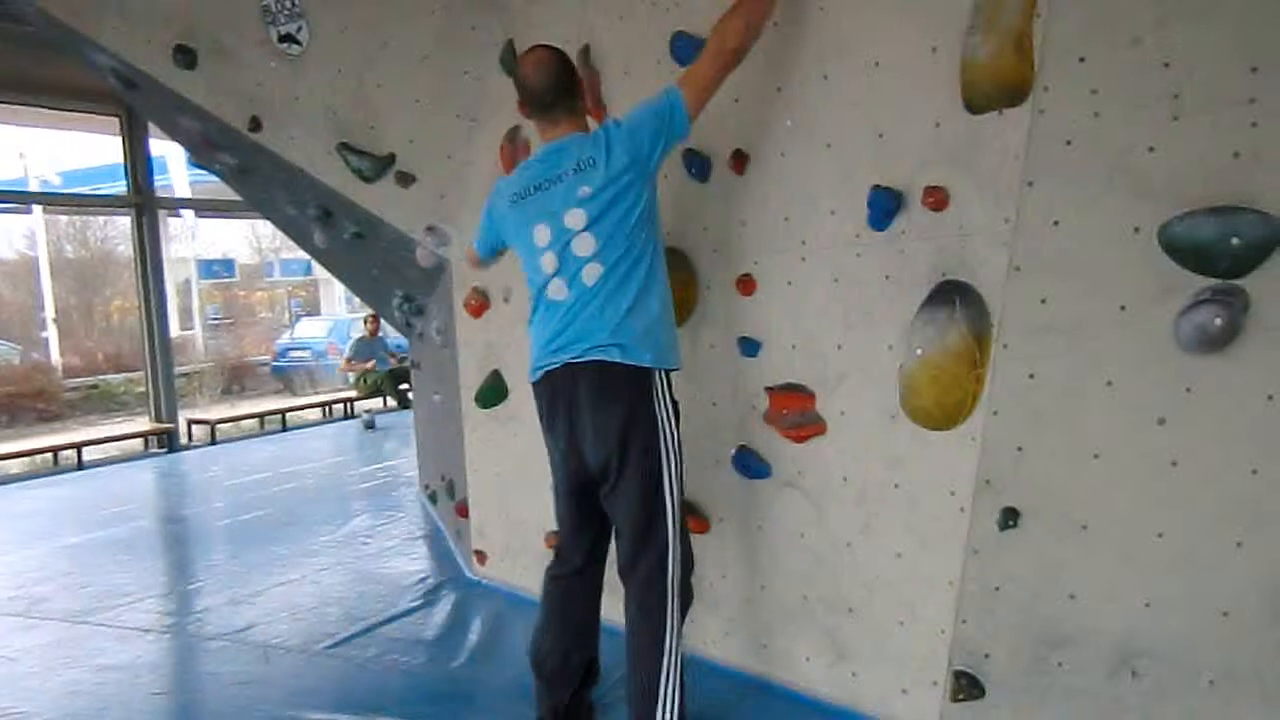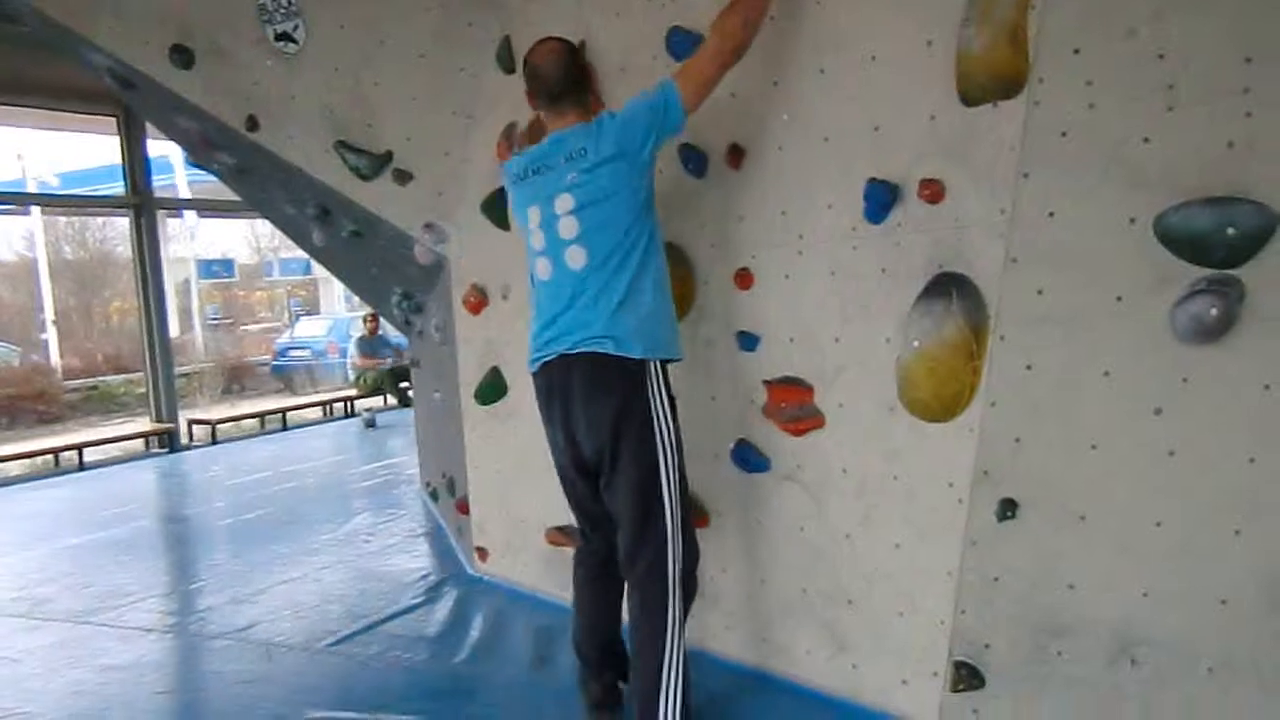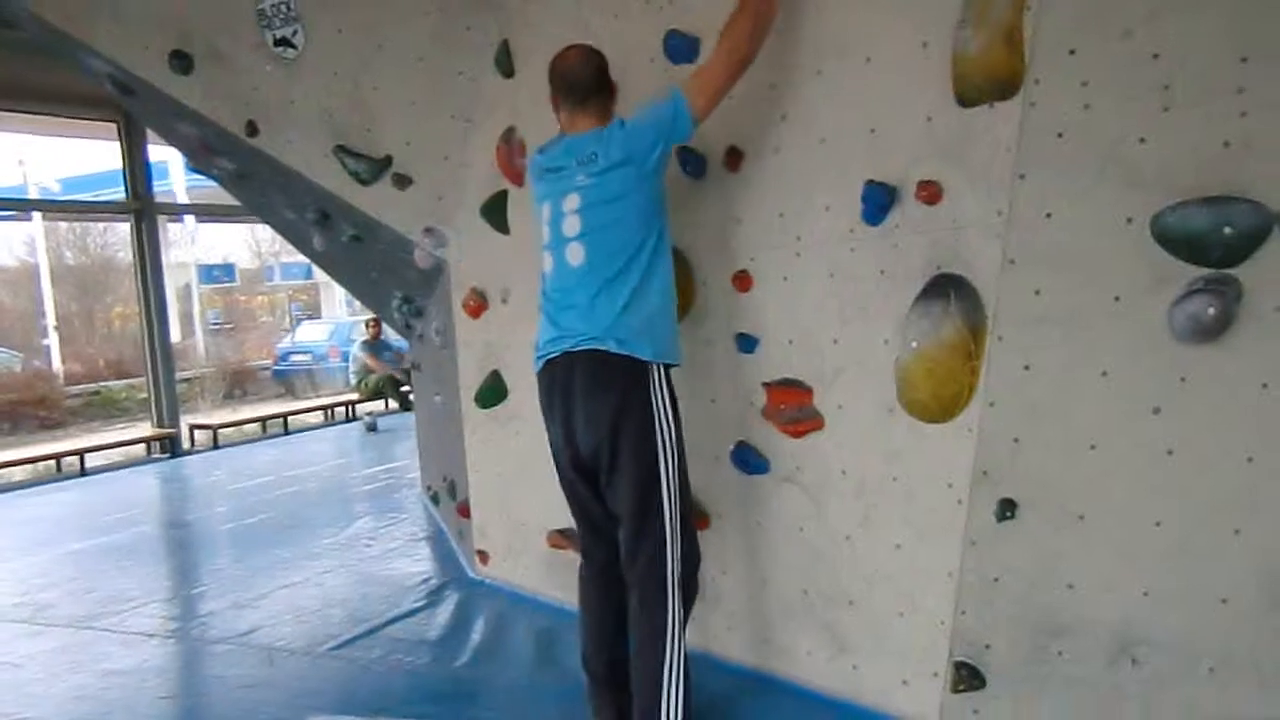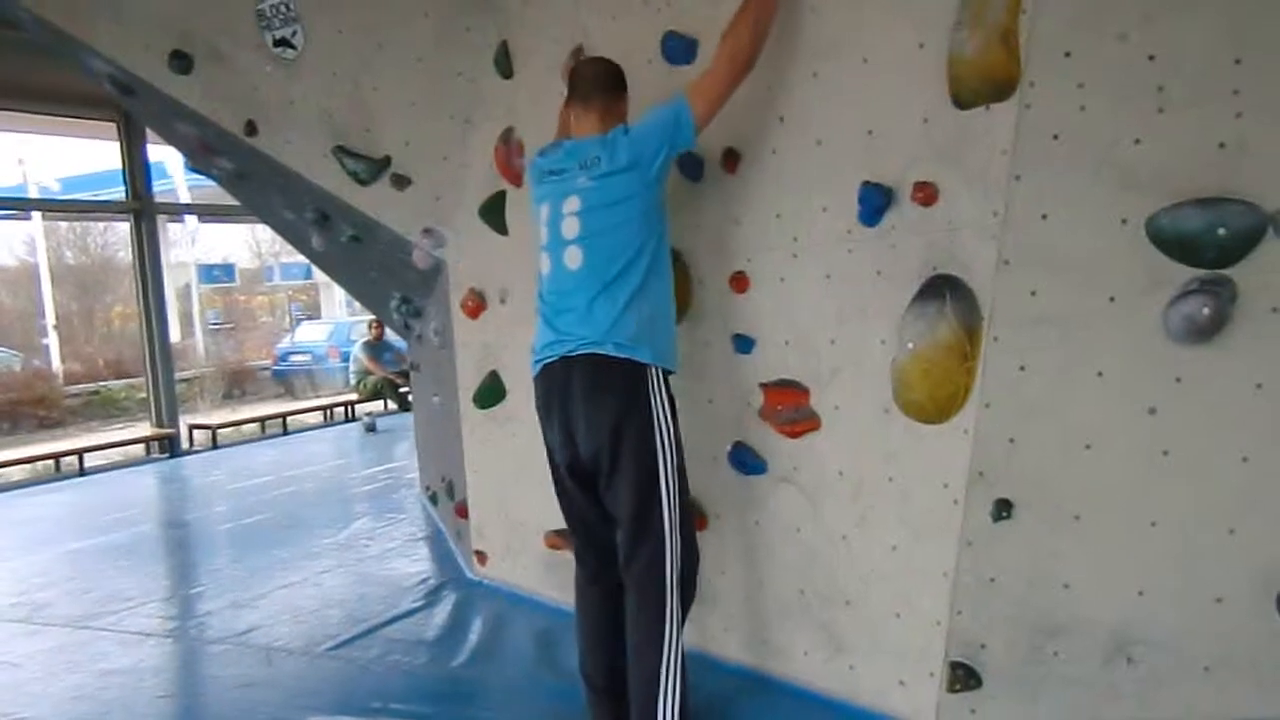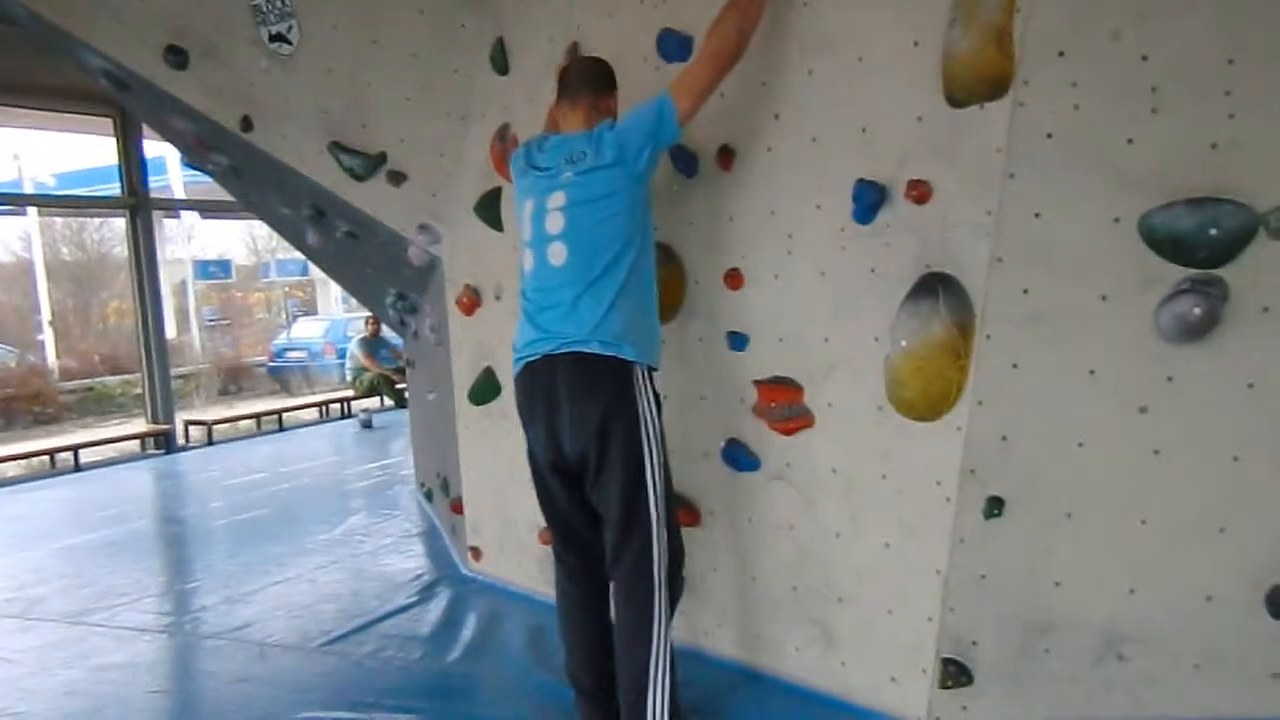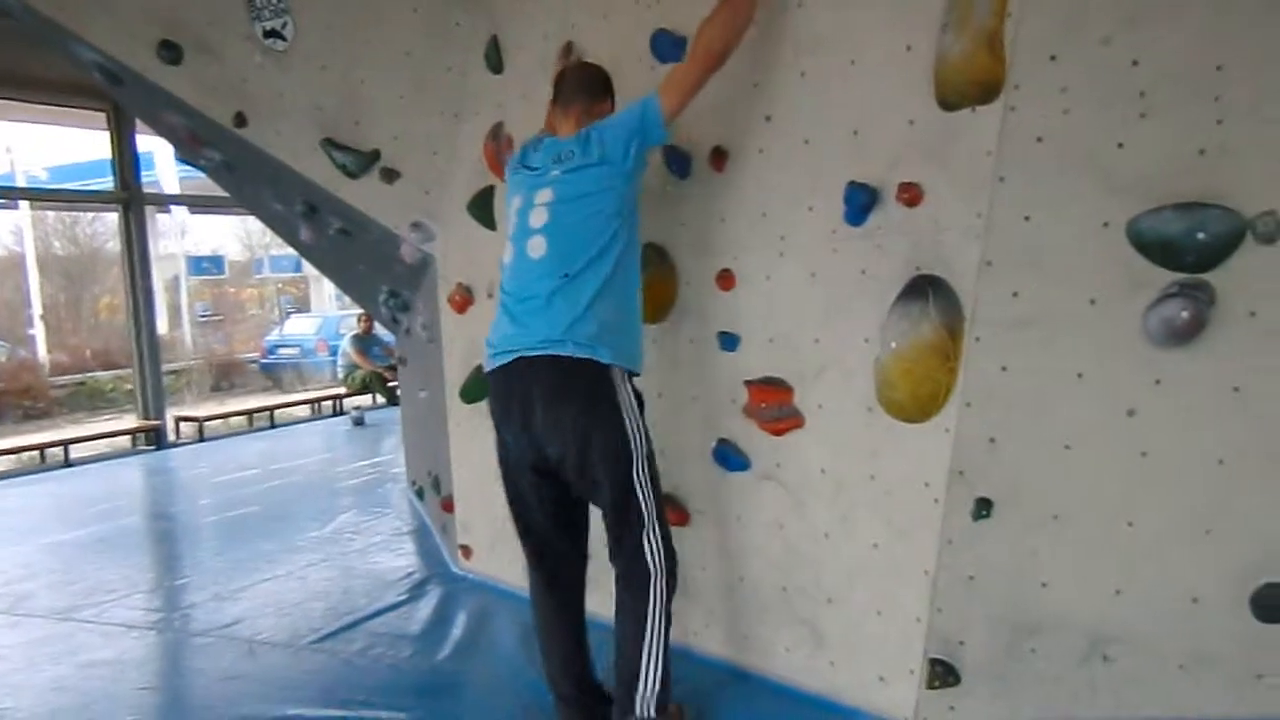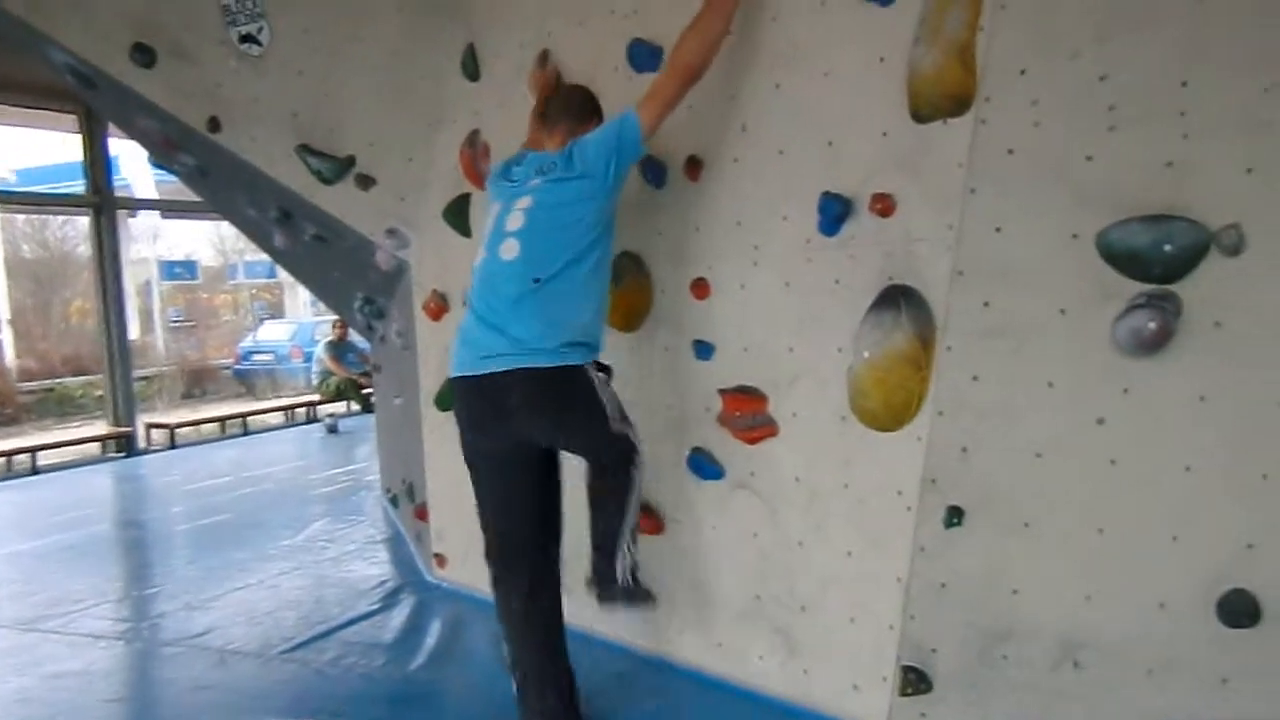
dt=0.2s
person 1, frame 1
left shoulder: (508, 194)
right shoulder: (625, 144)
left elbow: (477, 258)
left hip: (555, 391)
right hip: (626, 383)
left knee: (575, 552)
right knee: (655, 567)
person 1, frame 2
left shoulder: (519, 170)
right shoulder: (620, 136)
left wrist: (538, 120)
left hip: (554, 381)
right hip: (622, 373)
left knee: (600, 541)
right knee: (658, 556)
person 1, frame 3
left shoulder: (543, 165)
right shoulder: (633, 142)
left wrist: (568, 94)
left hip: (558, 381)
right hip: (624, 373)
left knee: (602, 548)
right knee: (660, 558)
person 1, frame 4
left shoulder: (543, 169)
right shoulder: (635, 149)
right elbow: (732, 61)
left wrist: (575, 88)
left hip: (554, 385)
right hip: (623, 379)
left knee: (596, 556)
right knee: (657, 561)
person 1, frame 5
left shoulder: (528, 163)
right shoulder: (621, 145)
left wrist: (565, 84)
left hip: (536, 382)
right hip: (605, 376)
left knee: (578, 555)
right knee: (644, 561)
person 1, frame 6
left shoulder: (522, 163)
right shoulder: (612, 144)
left wrist: (563, 82)
left hip: (509, 382)
right hip: (583, 377)
left knee: (551, 558)
right knee: (642, 552)
person 1, frame 7
left shoulder: (506, 177)
right shoulder: (592, 161)
right elbow: (682, 71)
left wrist: (543, 98)
left hip: (475, 390)
right hip: (554, 379)
left knee: (520, 565)
right knee: (617, 448)
right ankle: (613, 572)
